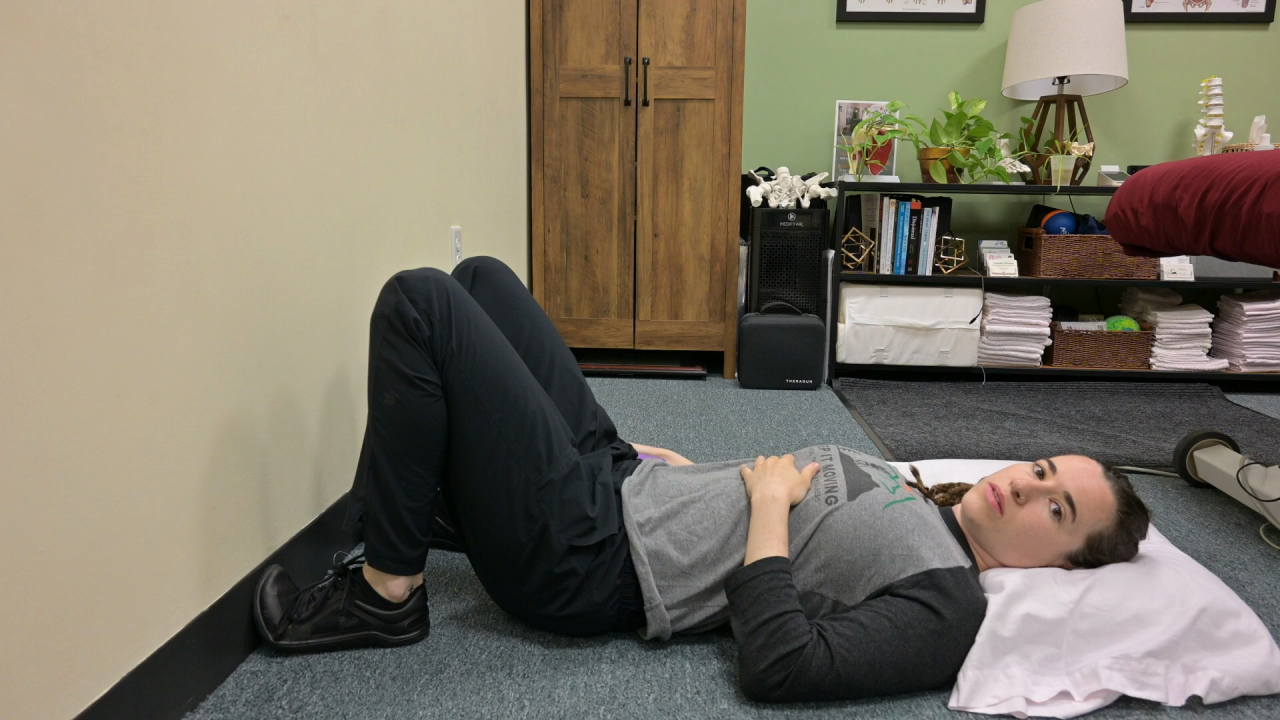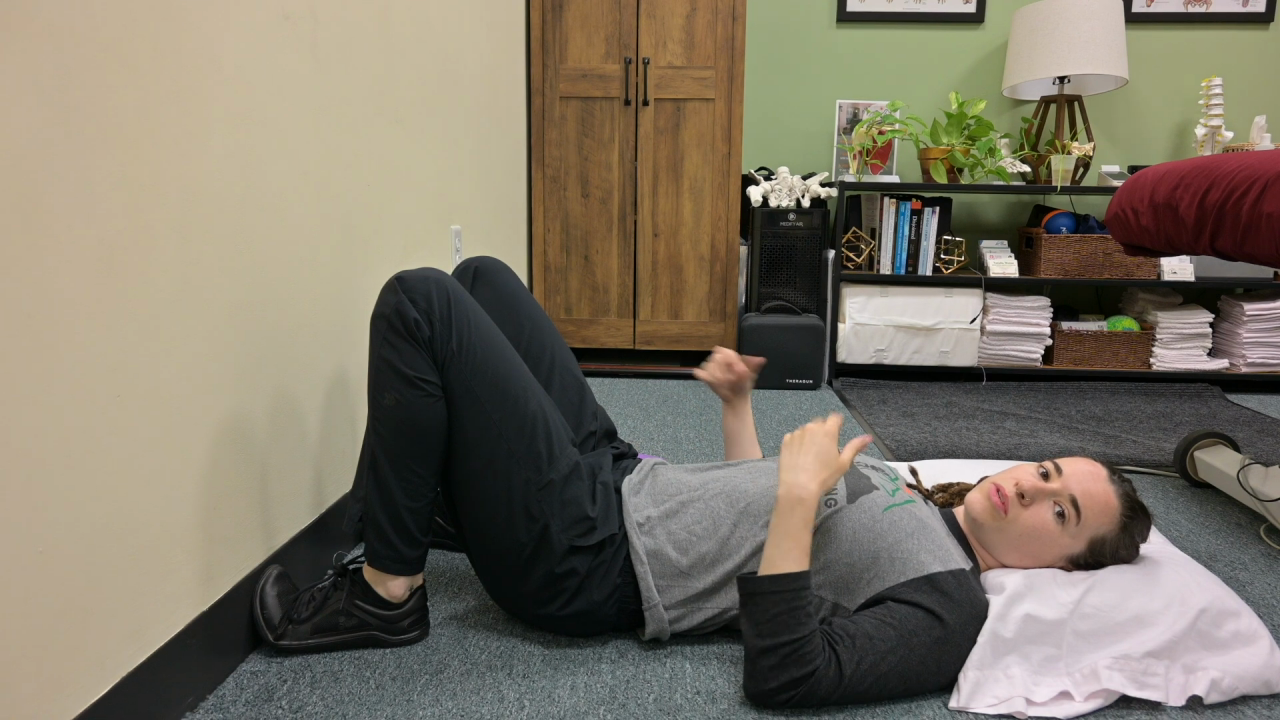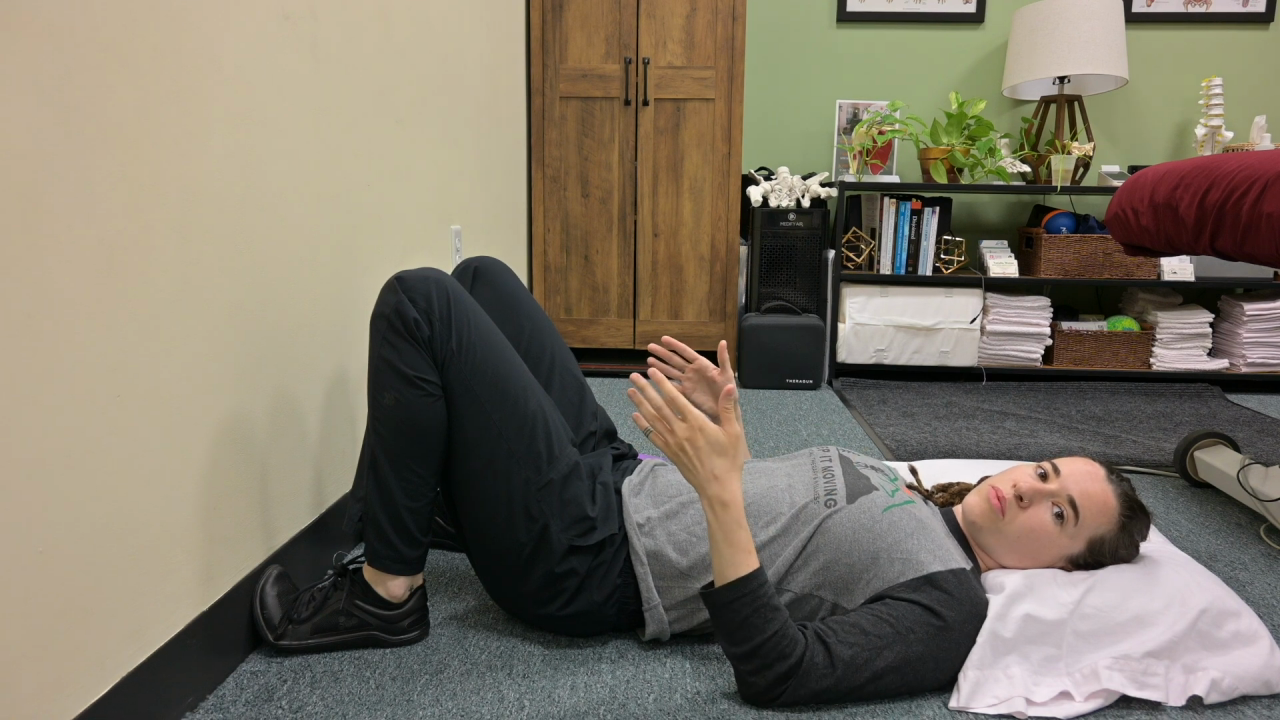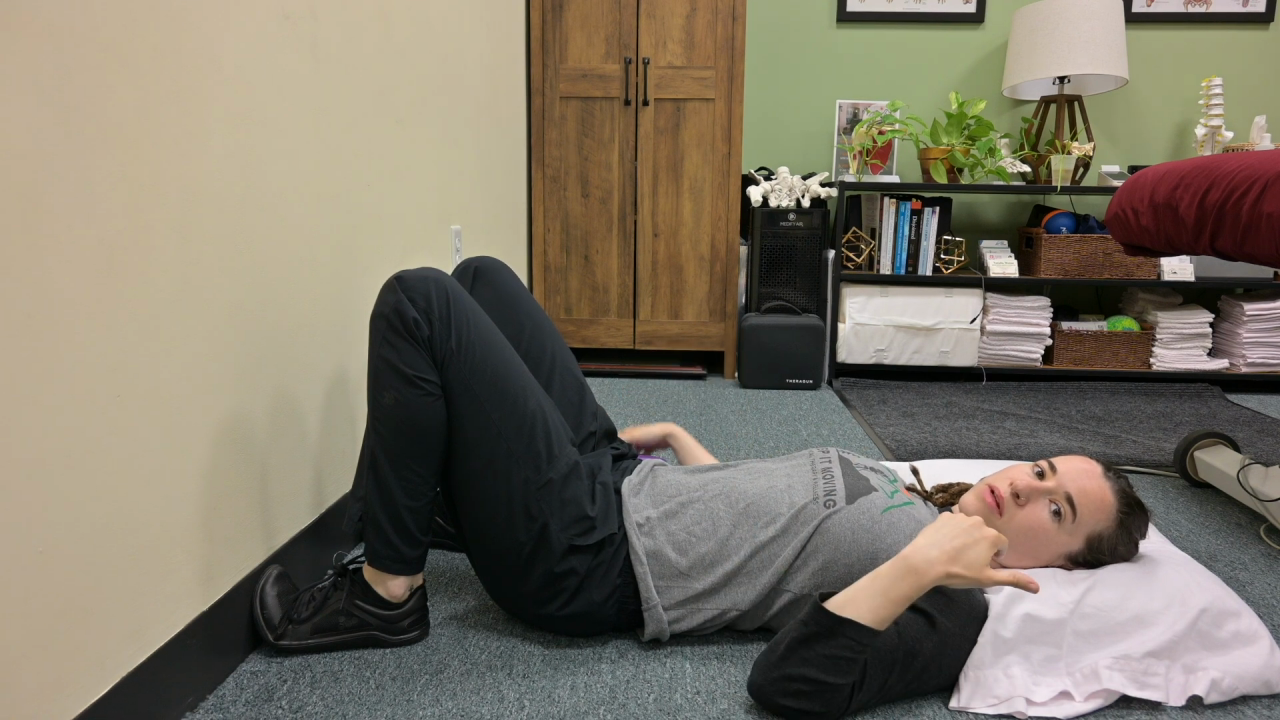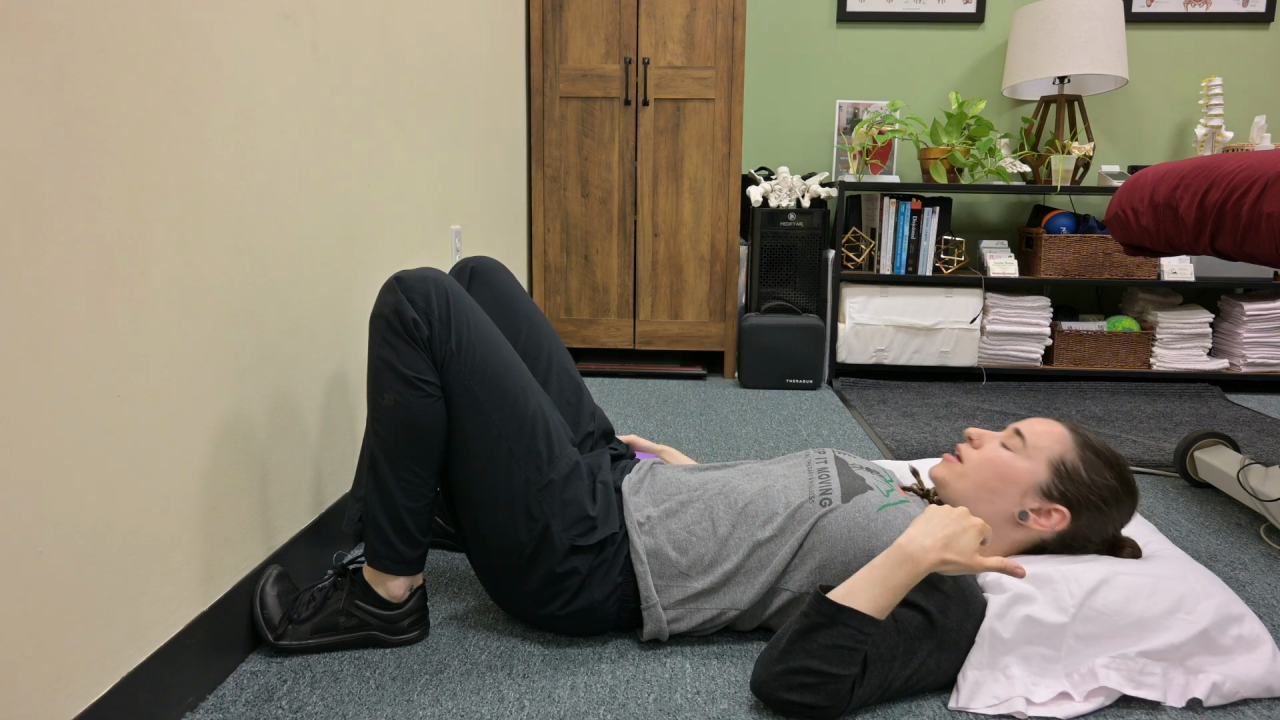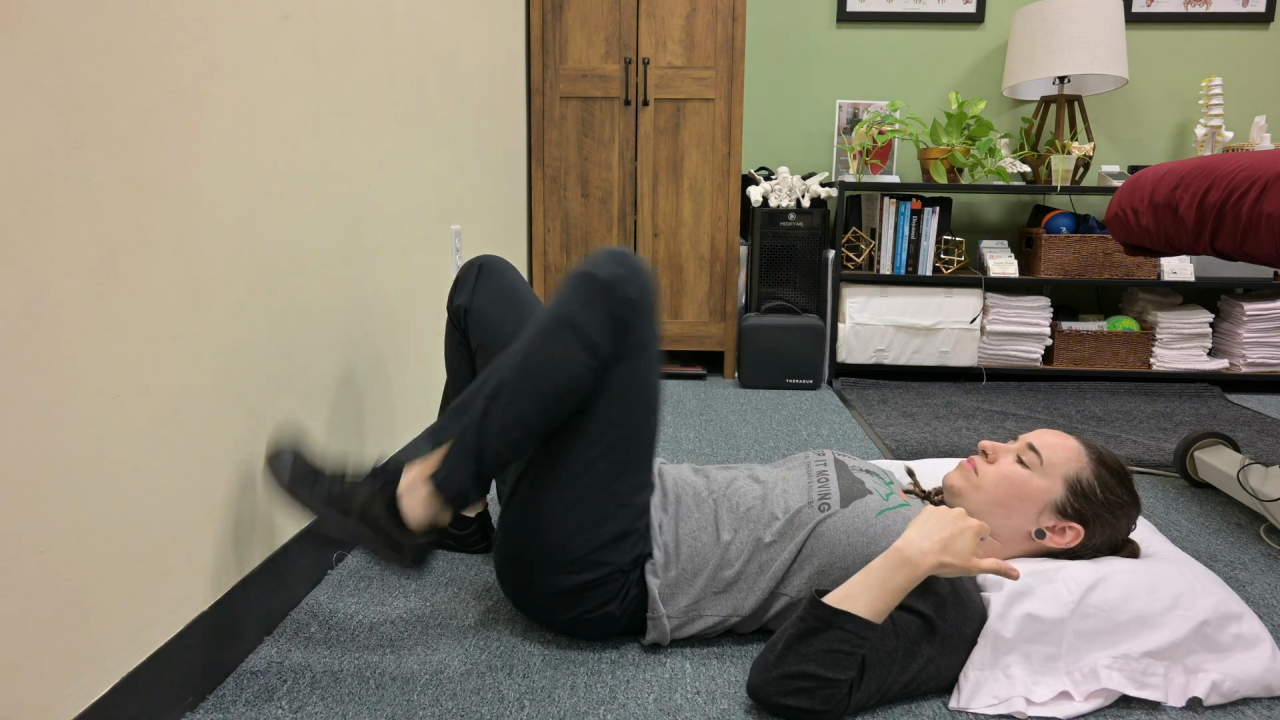
dt=0.7s
person 1, frame 1
left shoulder: (949, 603)
right shoulder: (910, 498)
left elbow: (775, 664)
left wrist: (771, 504)
right wrist: (674, 463)
left hip: (584, 556)
right hip: (621, 483)
left knee: (418, 302)
right knee: (478, 278)
left ankle: (381, 596)
right ankle: (442, 502)
person 1, frame 2
left shoulder: (949, 605)
right shoulder: (910, 497)
left elbow: (781, 677)
left wrist: (801, 494)
right wrist: (738, 403)
left hip: (581, 557)
right hip: (619, 479)
left knee: (420, 302)
right knee: (480, 278)
left ankle: (385, 592)
right ankle: (439, 504)
person 1, frame 3
left shoulder: (949, 605)
right shoulder: (910, 494)
left elbow: (774, 672)
left wrist: (718, 489)
right wrist: (726, 422)
left hip: (582, 557)
right hip: (620, 481)
left knee: (419, 302)
right knee: (479, 278)
left ankle: (383, 596)
right ankle: (440, 501)
person 1, frame 4
left shoulder: (945, 609)
right shoulder: (902, 489)
left wrist: (920, 566)
right wrist: (676, 437)
left hip: (583, 559)
right hip: (619, 484)
left knee: (419, 302)
right knee: (480, 278)
left ankle: (384, 594)
right ankle: (442, 500)
person 1, frame 5
left shoulder: (945, 599)
right shoulder: (905, 492)
left wrist: (913, 554)
right wrist: (675, 461)
left hip: (582, 557)
right hip: (619, 486)
left knee: (418, 304)
right knee: (476, 279)
left ankle: (383, 596)
right ankle: (446, 501)
person 1, frame 6
left shoulder: (946, 603)
right shoulder: (908, 498)
left wrist: (911, 560)
left hip: (590, 575)
right hip: (645, 497)
left knee: (614, 284)
right knee: (485, 281)
left ankle: (410, 499)
right ankle: (457, 509)
